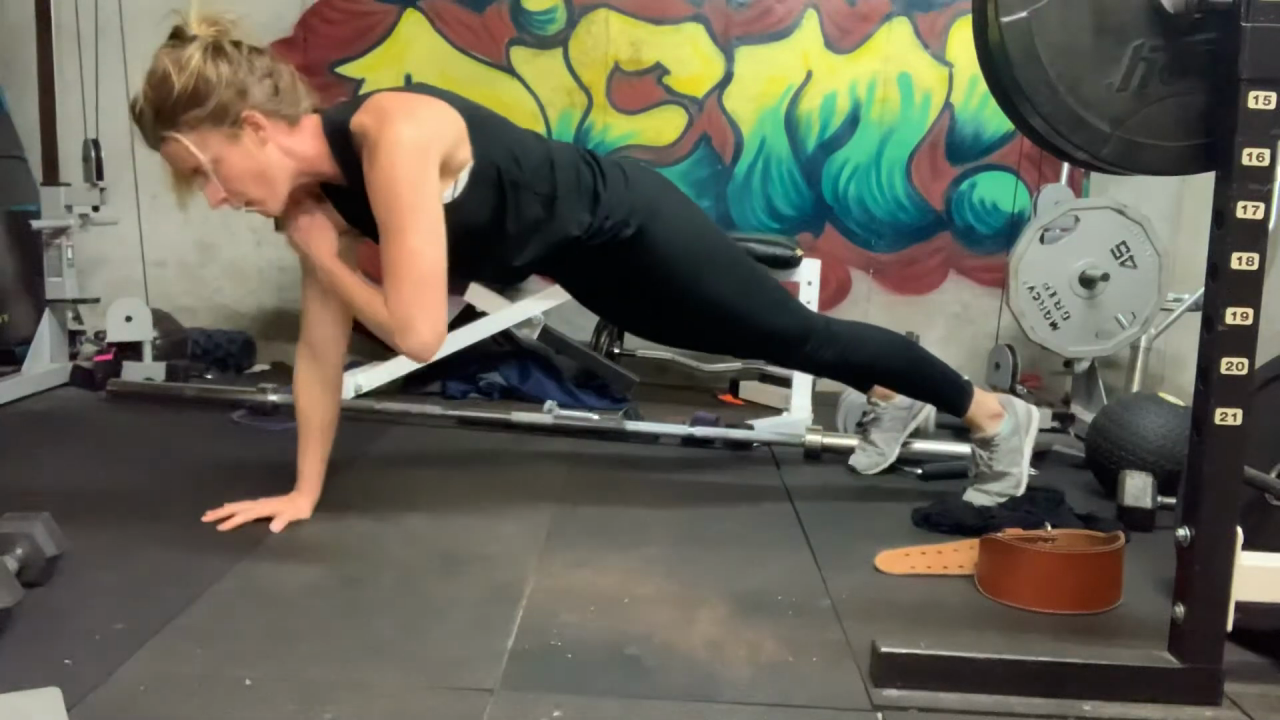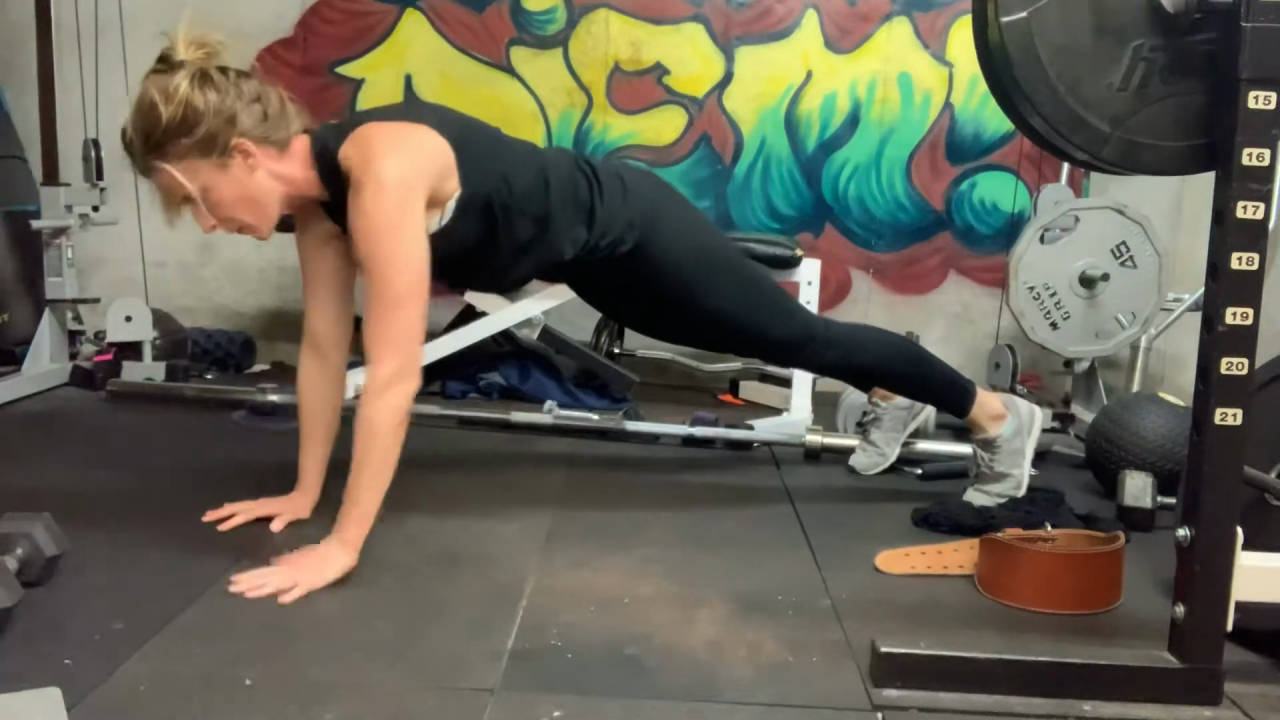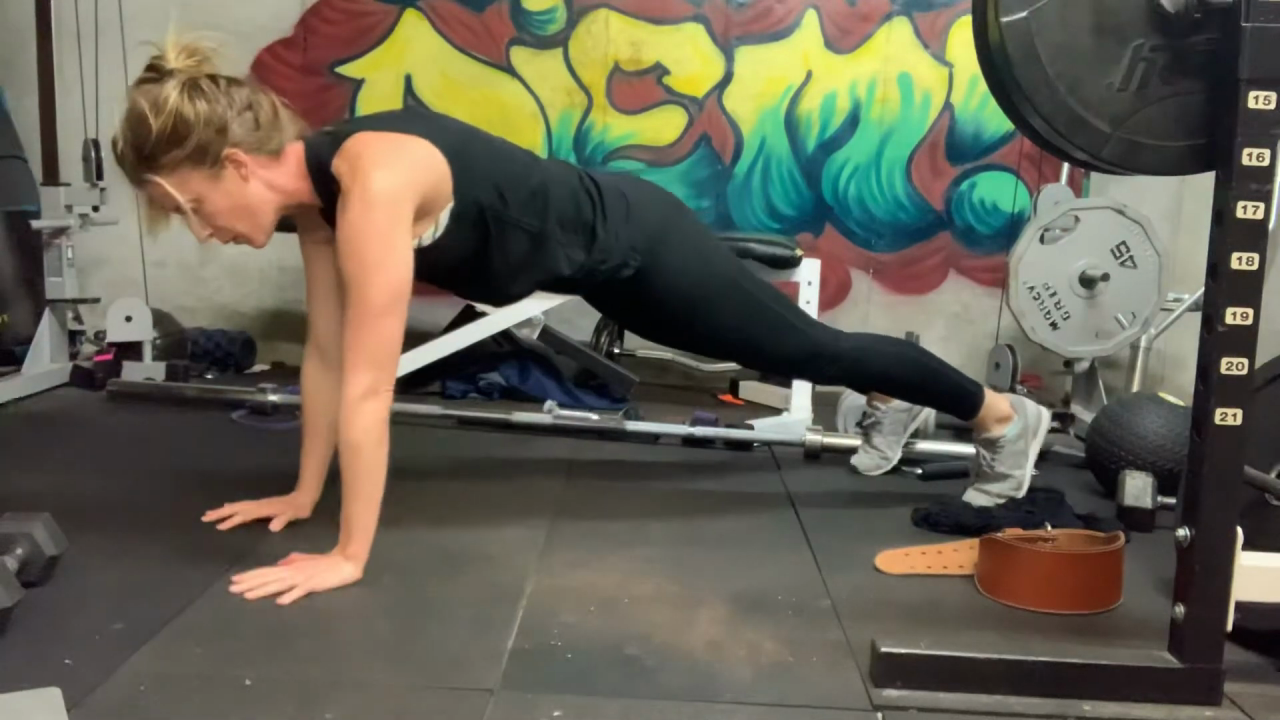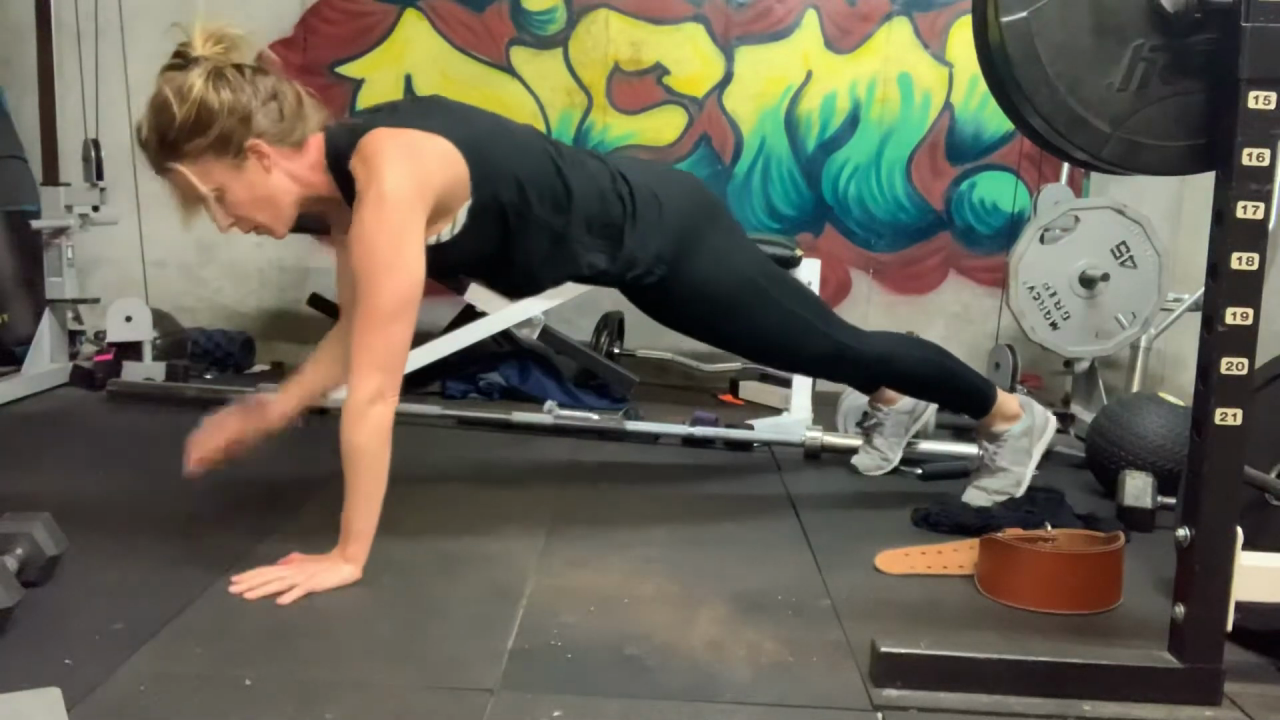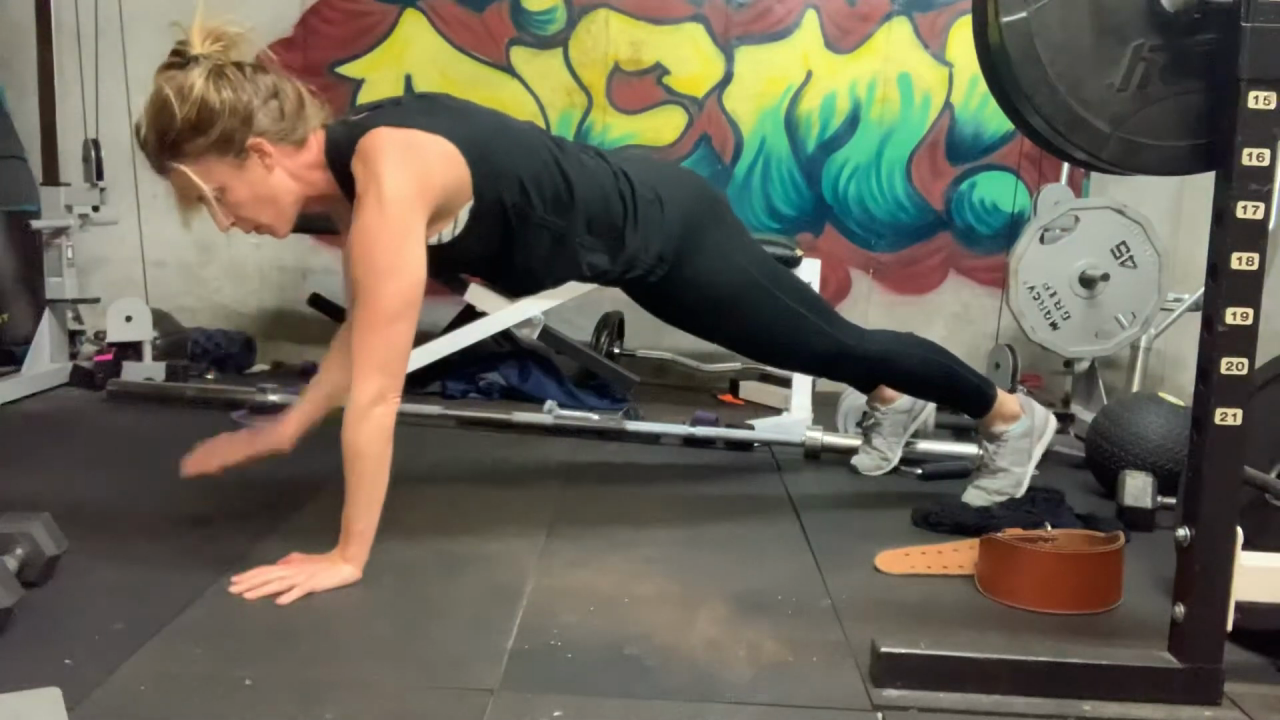
dt=0.5s
person 1, frame 1
left shoulder: (392, 134)
right shoulder: (313, 179)
left elbow: (418, 329)
right elbow: (321, 343)
left wrist: (322, 261)
right wrist: (304, 491)
left hip: (627, 221)
right hip: (578, 258)
left knee: (799, 336)
right knee: (754, 343)
left ankle: (996, 416)
right ankle: (888, 402)
person 1, frame 2
left shoulder: (381, 169)
right shoulder: (317, 190)
left elbow: (394, 377)
right elbow: (323, 349)
left wrist: (342, 548)
right wrist: (304, 493)
left hip: (631, 229)
right hip: (589, 257)
left knee: (798, 336)
right knee: (766, 344)
left ankle: (998, 418)
right ankle: (892, 403)
person 1, frame 3
left shoulder: (372, 180)
right shoulder: (314, 190)
left elbow: (367, 388)
right elbow: (325, 353)
left wrist: (348, 556)
right wrist: (302, 494)
left hip: (634, 243)
right hip: (596, 255)
left knee: (806, 350)
right knee: (787, 347)
left ankle: (1004, 416)
right ankle: (893, 405)
person 1, frame 4
left shoulder: (386, 175)
right shoulder: (339, 166)
left elbow: (376, 390)
right elbow: (362, 341)
left wrist: (348, 557)
right wrist: (279, 407)
left hip: (662, 234)
right hip: (628, 228)
left knee: (826, 345)
right knee: (806, 345)
left ankle: (1012, 418)
right ankle: (896, 406)
person 1, frame 5
left shoulder: (388, 173)
right shoulder: (341, 161)
left elbow: (378, 392)
right elbow: (367, 335)
left wrist: (348, 558)
right wrist: (287, 427)
left hip: (665, 230)
right hip: (630, 222)
left knee: (825, 345)
right knee: (807, 343)
left ankle: (1012, 418)
right ankle: (893, 404)
